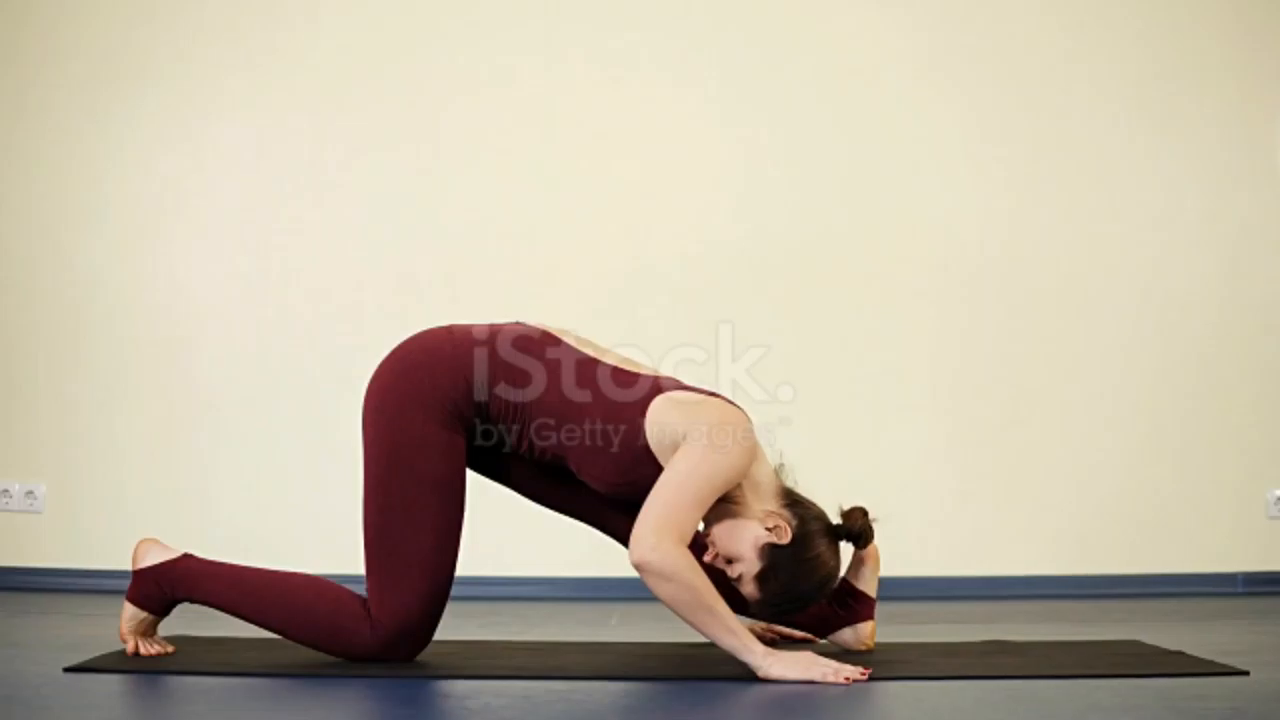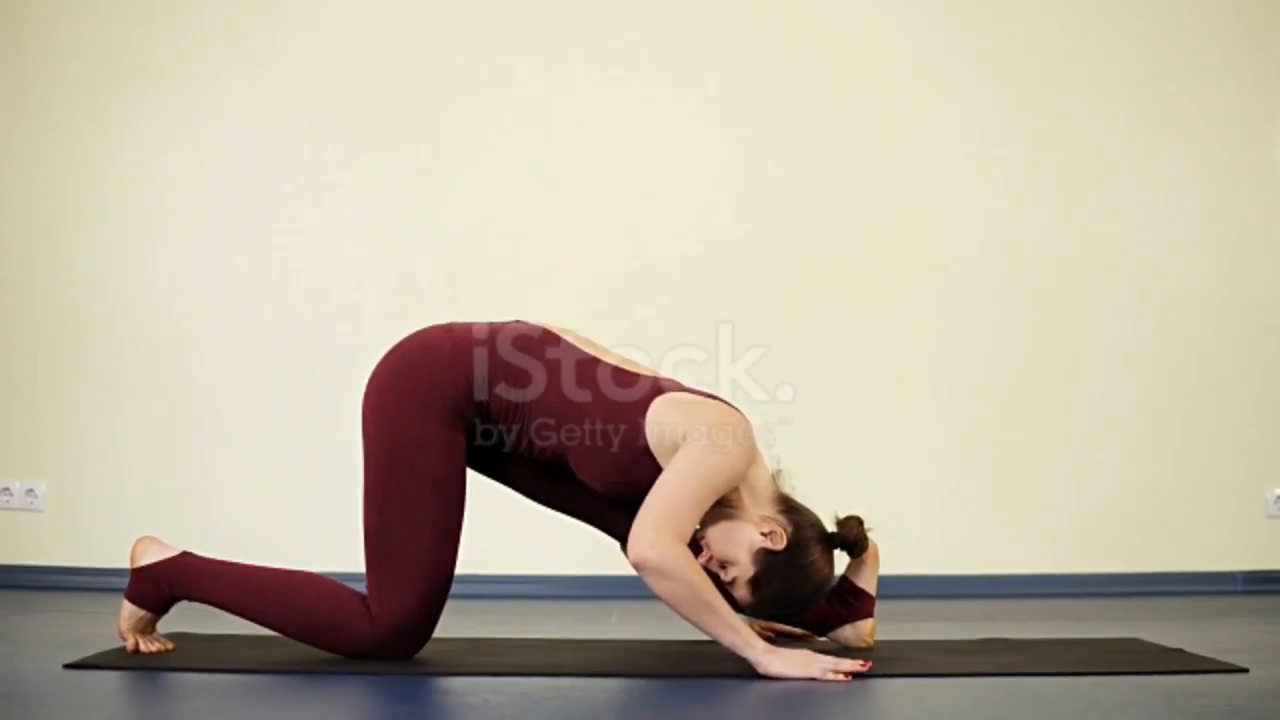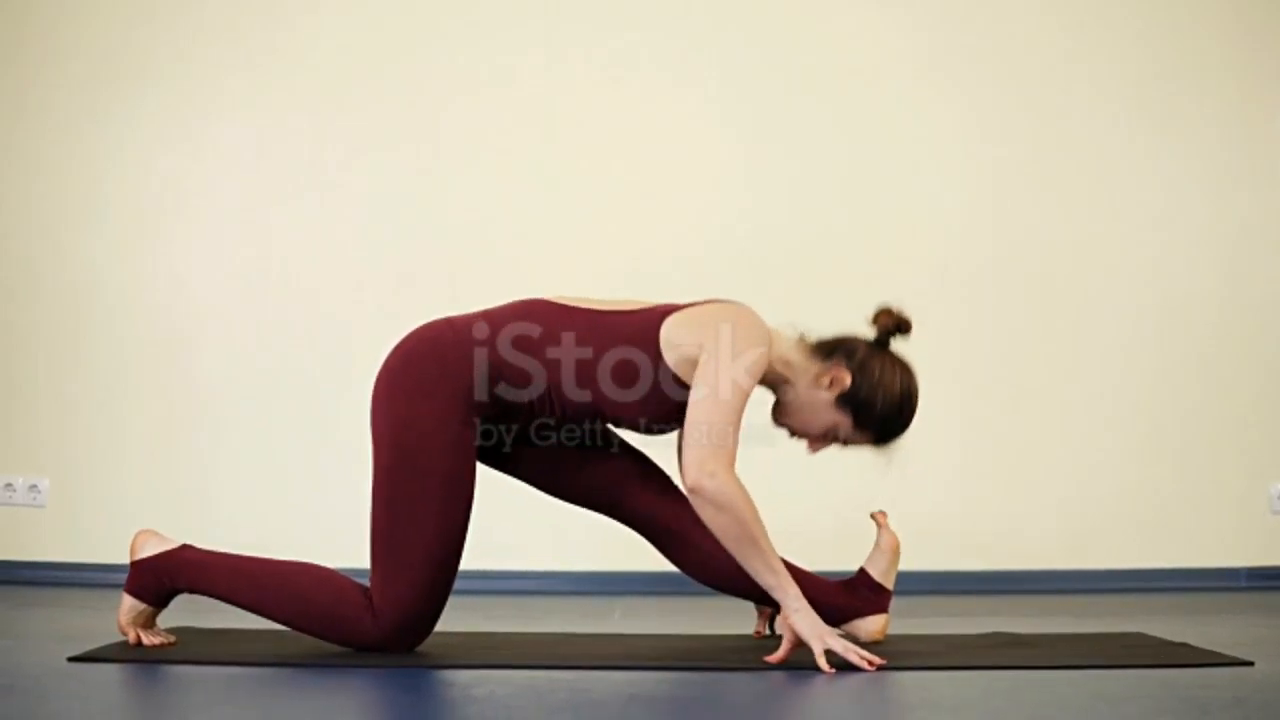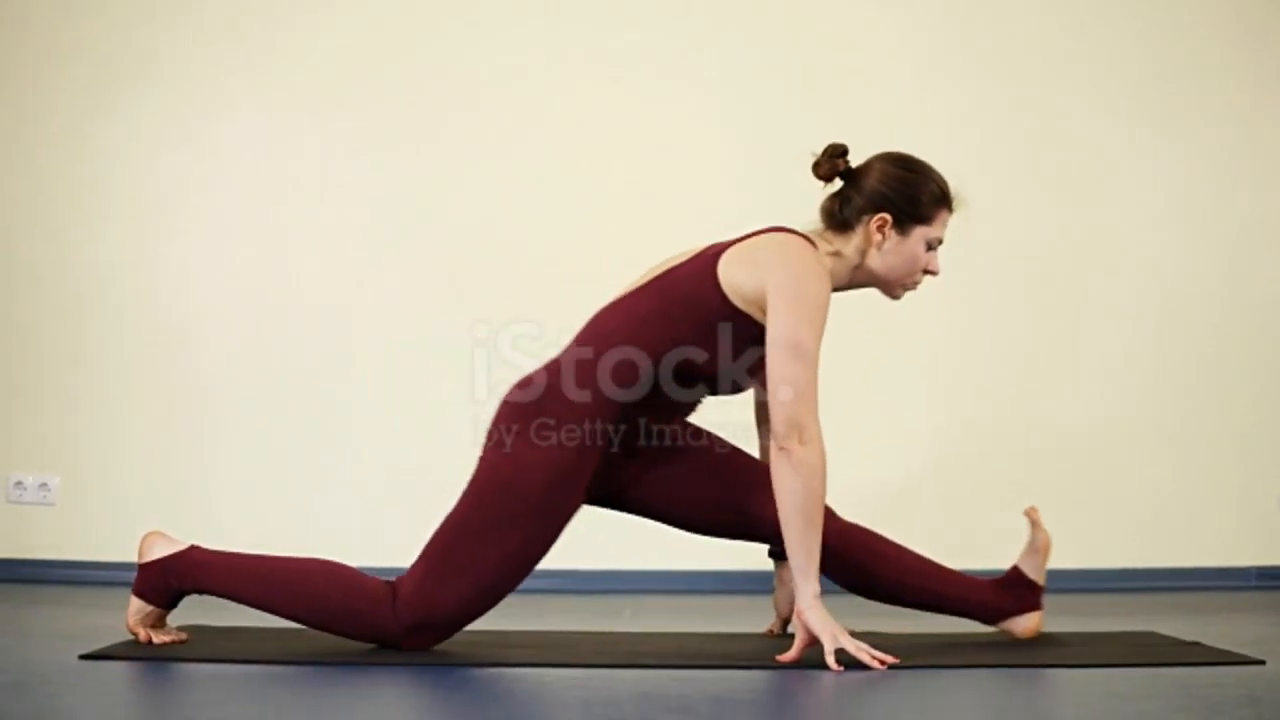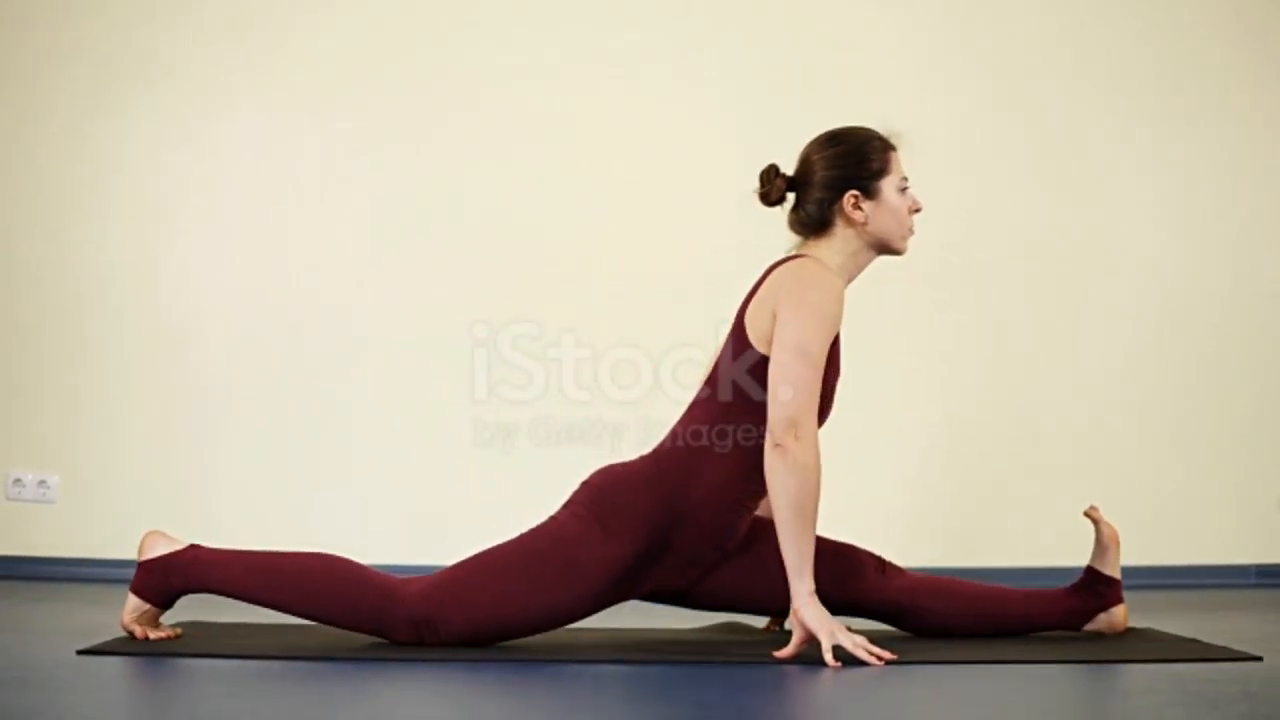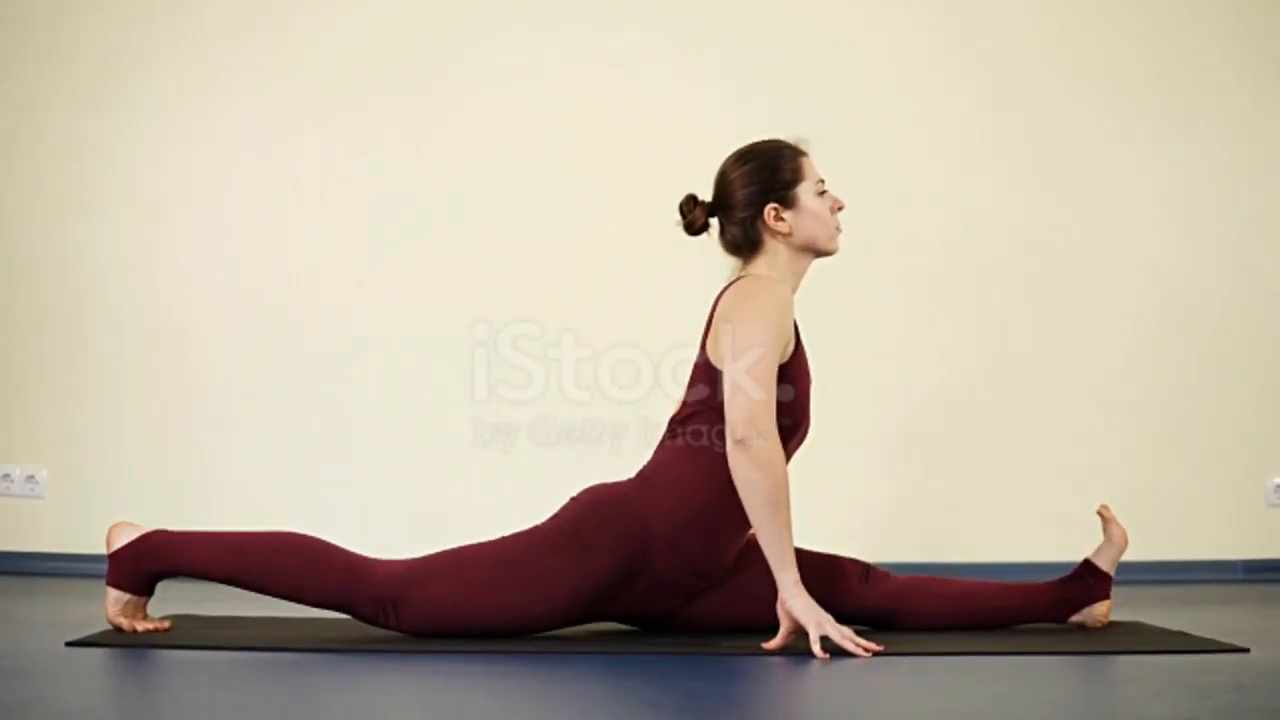
dt=0.7s
person 1, frame 1
left shoulder: (709, 458)
right shoulder: (727, 443)
left elbow: (665, 545)
right elbow: (653, 553)
right wrist: (759, 654)
left hip: (482, 395)
right hip: (431, 386)
right knee: (391, 633)
right ankle: (167, 574)
person 1, frame 2
left shoulder: (726, 479)
right shoulder: (728, 446)
left elbow: (664, 547)
right elbow: (650, 554)
right wrist: (757, 647)
left hip: (479, 395)
right hip: (429, 383)
right knee: (392, 629)
right ankle: (165, 572)
person 1, frame 3
left shoulder: (739, 353)
right shoulder: (744, 341)
left elbow: (695, 495)
right elbow: (709, 481)
left wrist: (774, 587)
right wrist: (790, 597)
left hip: (498, 392)
right hip: (437, 386)
right knee: (391, 625)
right ankle: (167, 566)
person 1, frame 4
left shoulder: (791, 266)
right shoulder: (800, 267)
left elbow: (774, 436)
right elbow: (796, 438)
left wrist: (796, 564)
right wrist: (812, 601)
left hip: (621, 432)
right hip: (556, 431)
left knee: (817, 525)
right knee: (407, 619)
left ankle: (1002, 602)
right ankle: (178, 566)
person 1, frame 5
left shoulder: (804, 280)
right shoulder: (813, 283)
left elbow: (772, 441)
right elbow: (789, 440)
left wrist: (789, 573)
right wrist: (804, 599)
left hip: (696, 538)
right hip: (631, 524)
left knee: (889, 591)
right knee: (414, 613)
person 1, frame 6
left shoulder: (754, 306)
right shoulder: (761, 299)
right elbow: (748, 436)
left wrist: (781, 576)
right wrist: (790, 585)
left hip: (677, 570)
right hip: (619, 546)
left knee: (872, 594)
right knee: (383, 593)
